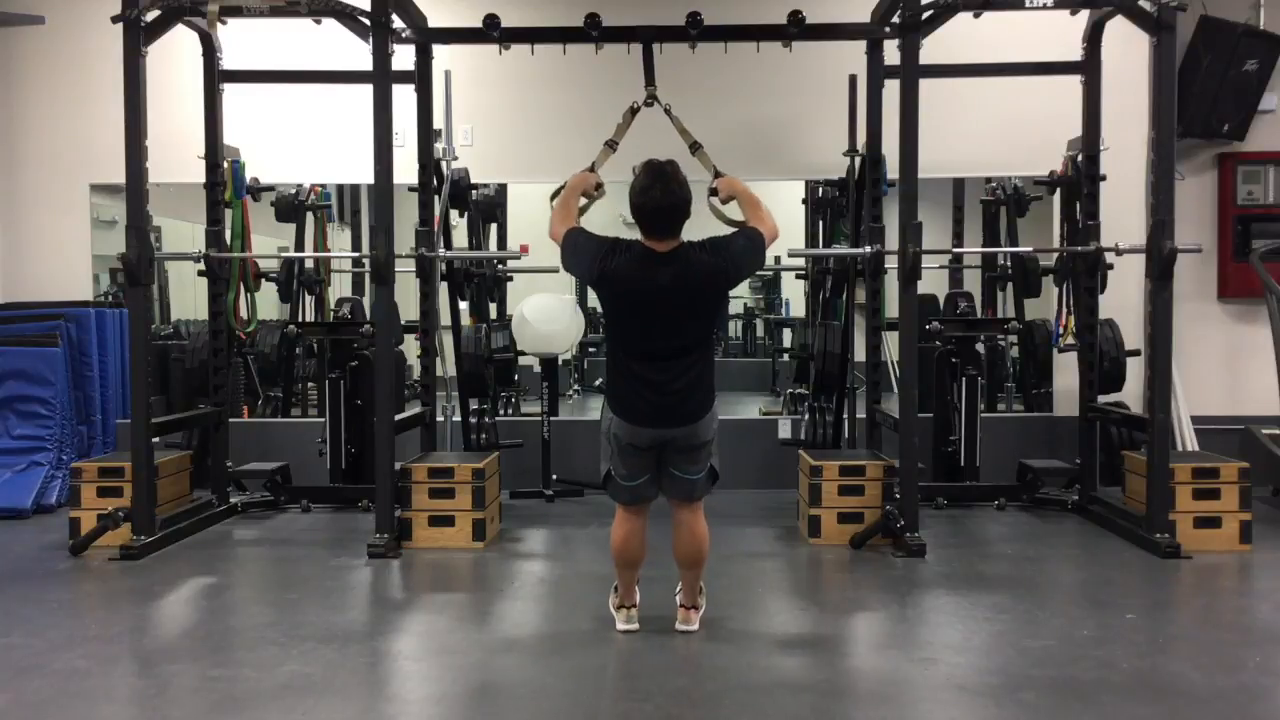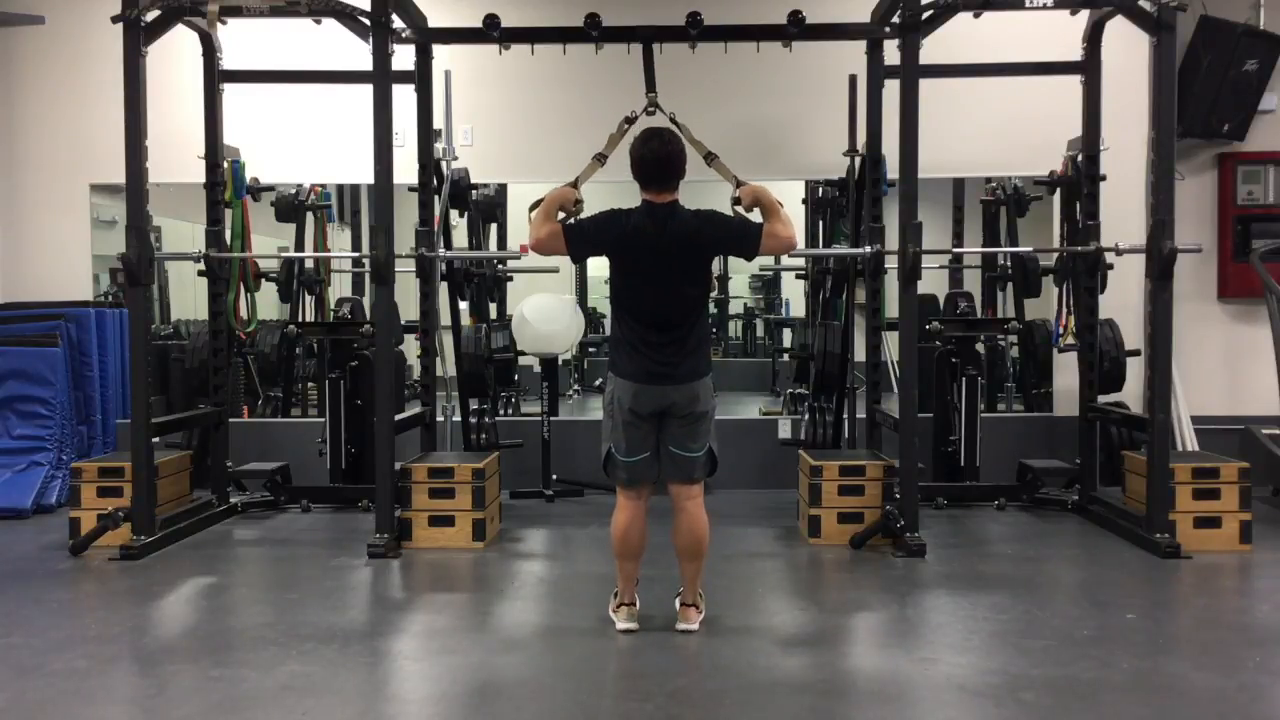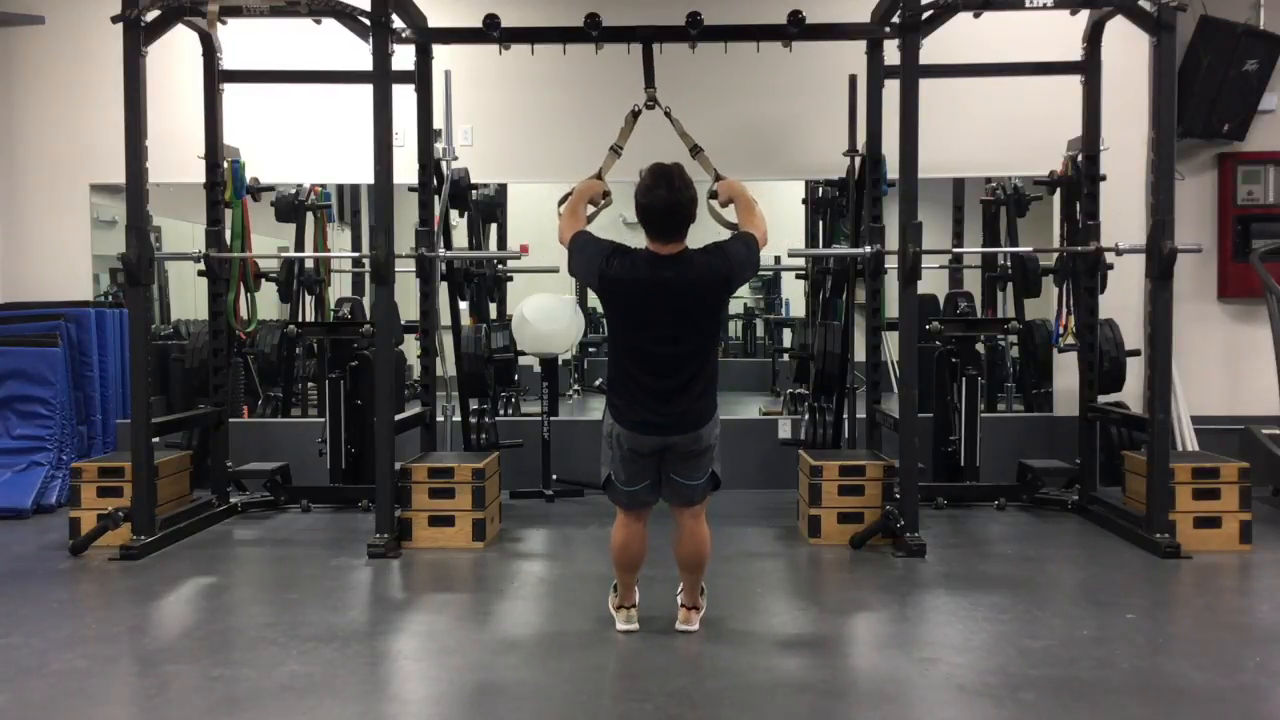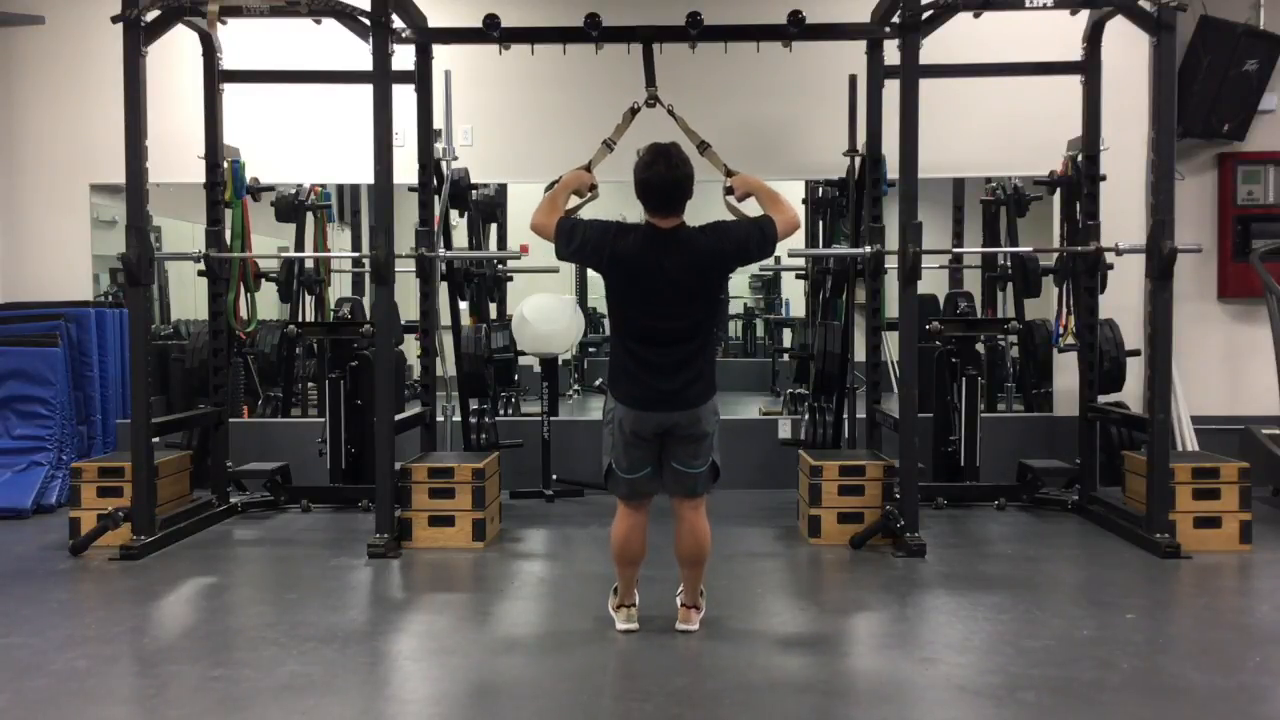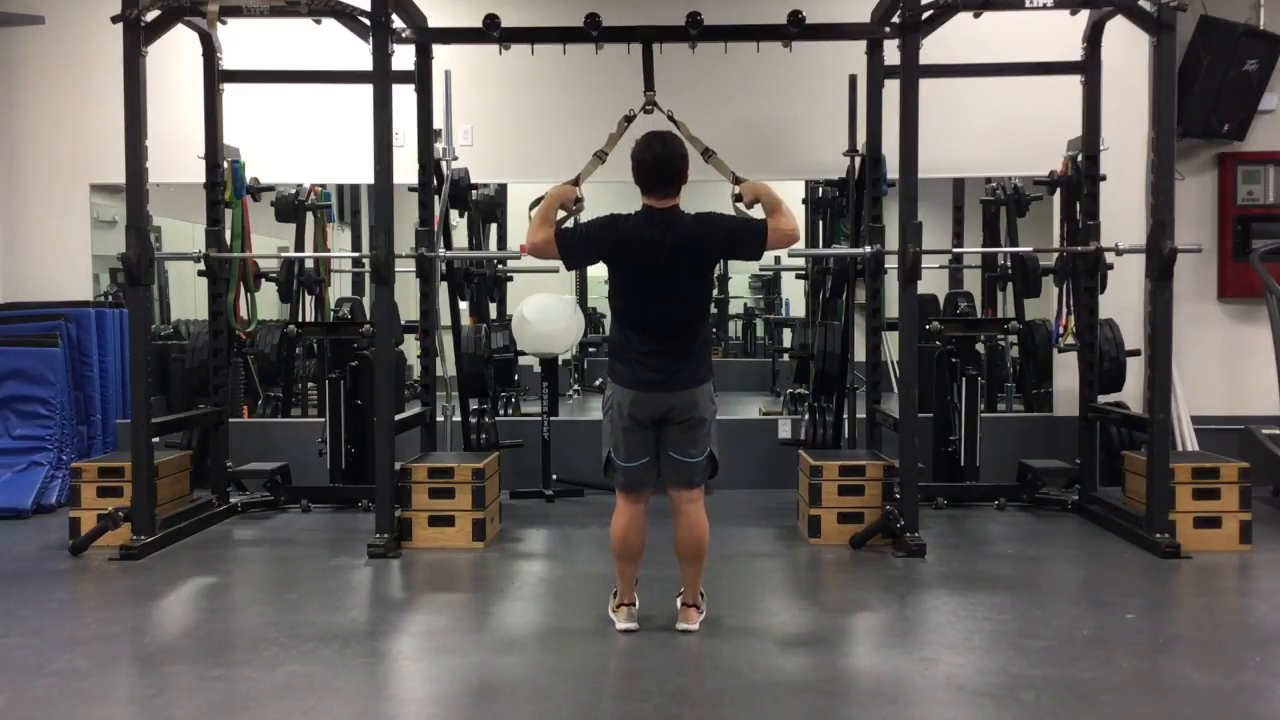
dt=1s
person 1, frame 1
left shoulder: (609, 265)
right shoulder: (714, 266)
left elbow: (561, 229)
right elbow: (766, 229)
left wrist: (576, 186)
right wrist: (737, 190)
left hip: (628, 415)
right hip: (692, 415)
left knee: (630, 511)
right knee: (688, 510)
left ankle: (625, 603)
right ankle: (689, 604)
person 1, frame 2
left shoulder: (616, 227)
right shoulder: (706, 227)
left elbow: (540, 239)
right elbow: (784, 238)
left wrist: (556, 199)
right wrist: (763, 197)
left hip: (631, 382)
right hip: (690, 383)
left knee: (630, 495)
right knee: (688, 495)
left ankle: (625, 602)
right ankle: (690, 603)
person 1, frame 3
left shoulder: (612, 270)
right shoulder: (718, 270)
left elbow: (569, 229)
right elbow: (756, 229)
left wrist: (585, 192)
right wrist: (737, 193)
left hip: (630, 420)
right hip: (694, 420)
left knee: (631, 514)
right knee: (691, 514)
left ankle: (625, 604)
right ankle: (691, 605)
person 1, frame 4
left shoulder: (614, 245)
right shoulder: (717, 246)
left elbow: (542, 221)
right elbow: (788, 219)
left wrist: (570, 182)
right wrist: (751, 185)
left hip: (632, 403)
right hip: (693, 403)
left knee: (631, 506)
right knee: (690, 507)
left ankle: (625, 603)
right ankle: (690, 605)
person 1, frame 5
left shoulder: (614, 232)
right shoulder: (708, 231)
left elbow: (537, 243)
right elbow: (788, 231)
left wrist: (554, 199)
right wrist: (764, 192)
left hip: (630, 387)
right hip: (690, 387)
left knee: (630, 498)
right knee: (689, 498)
left ankle: (625, 603)
right ankle: (691, 604)
